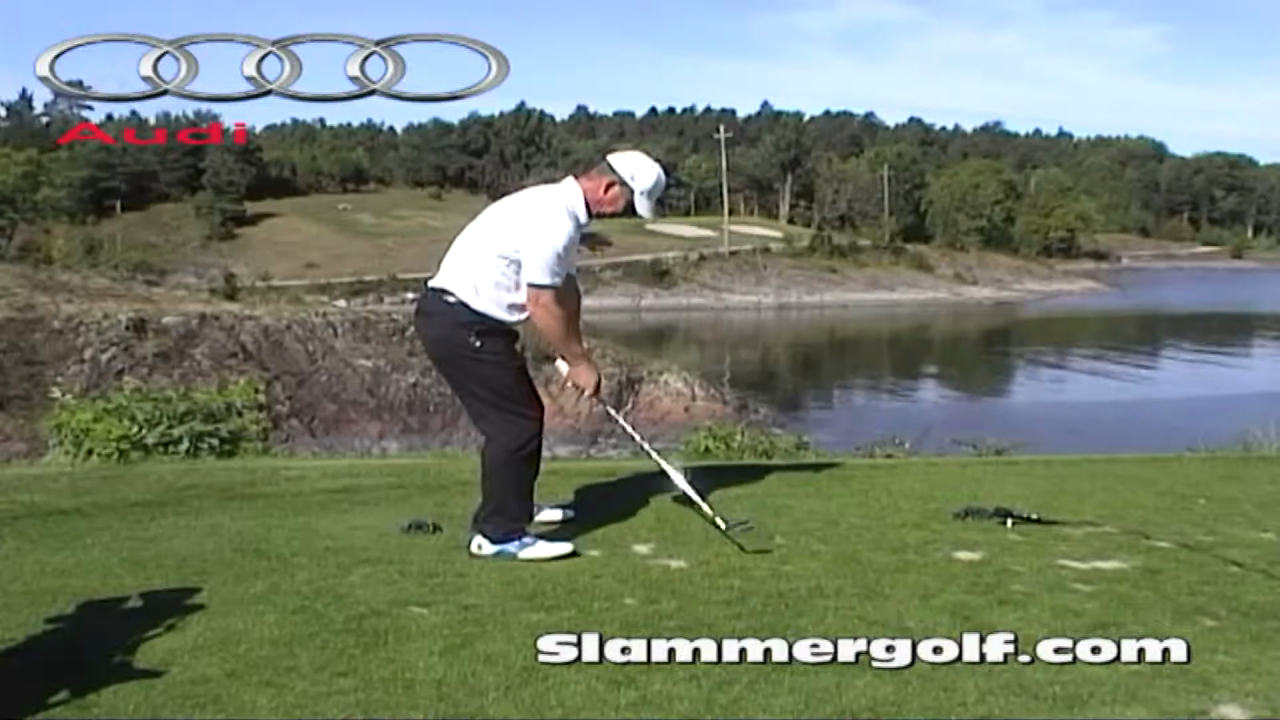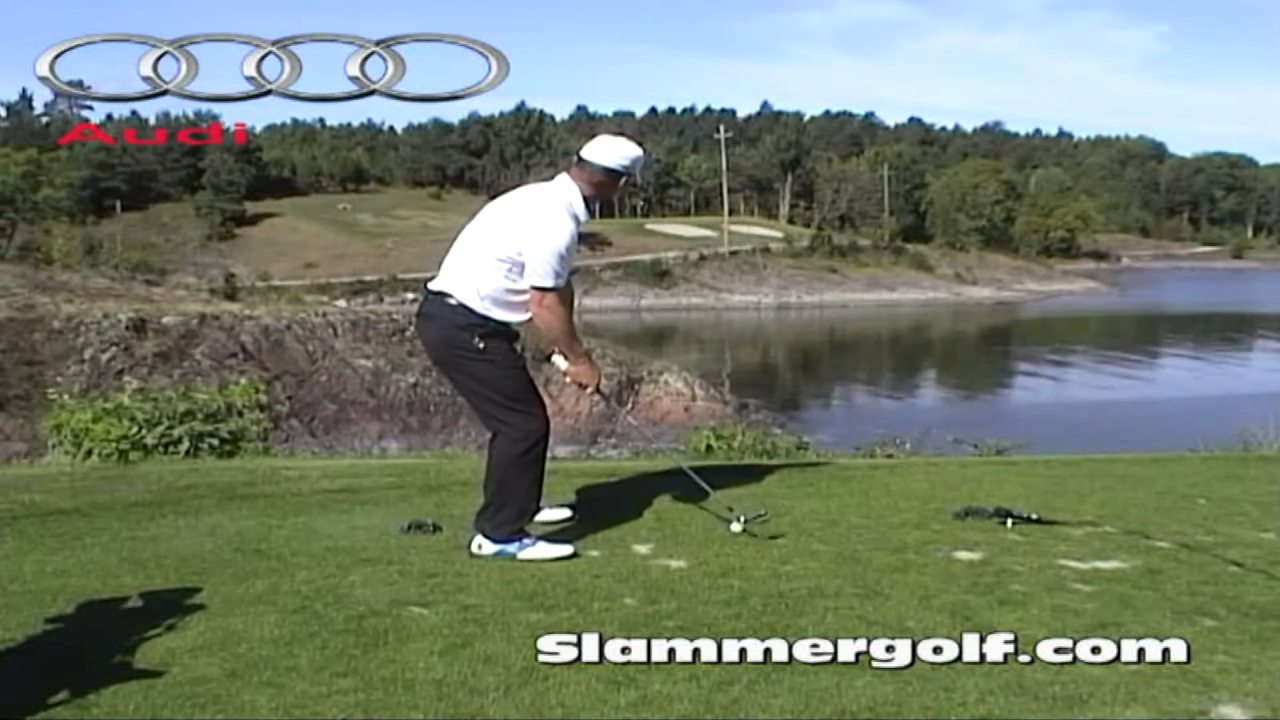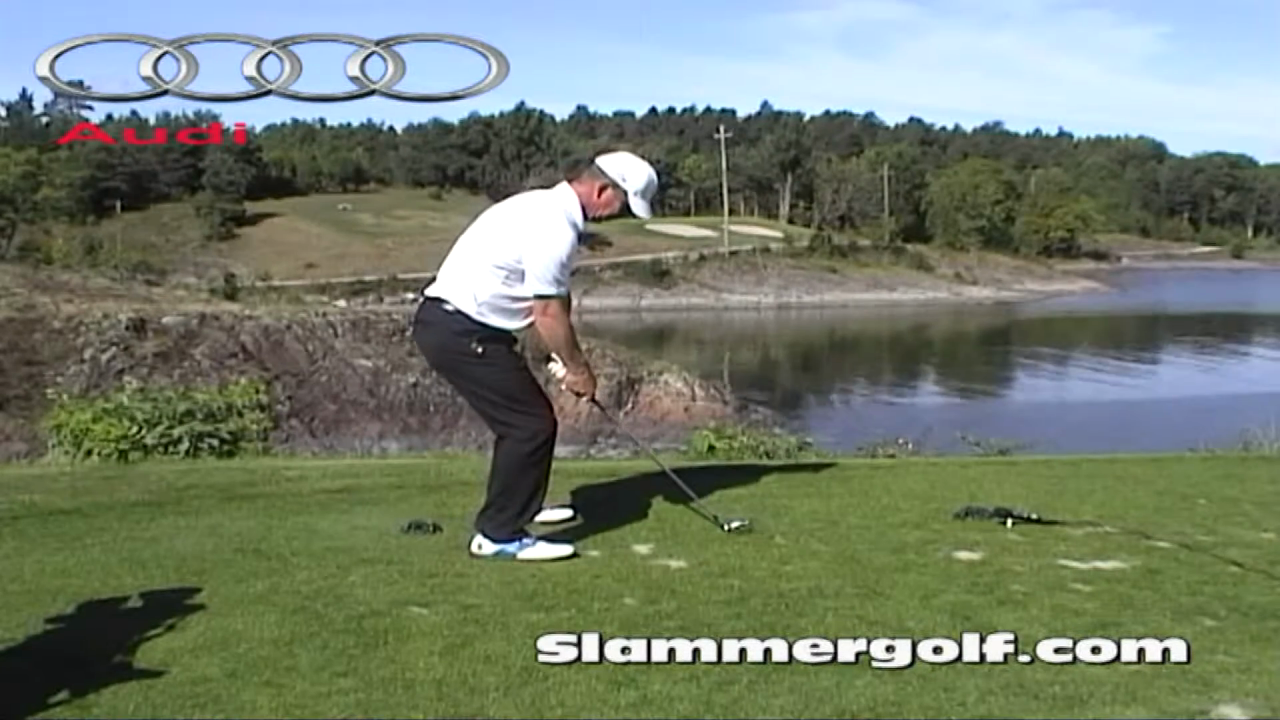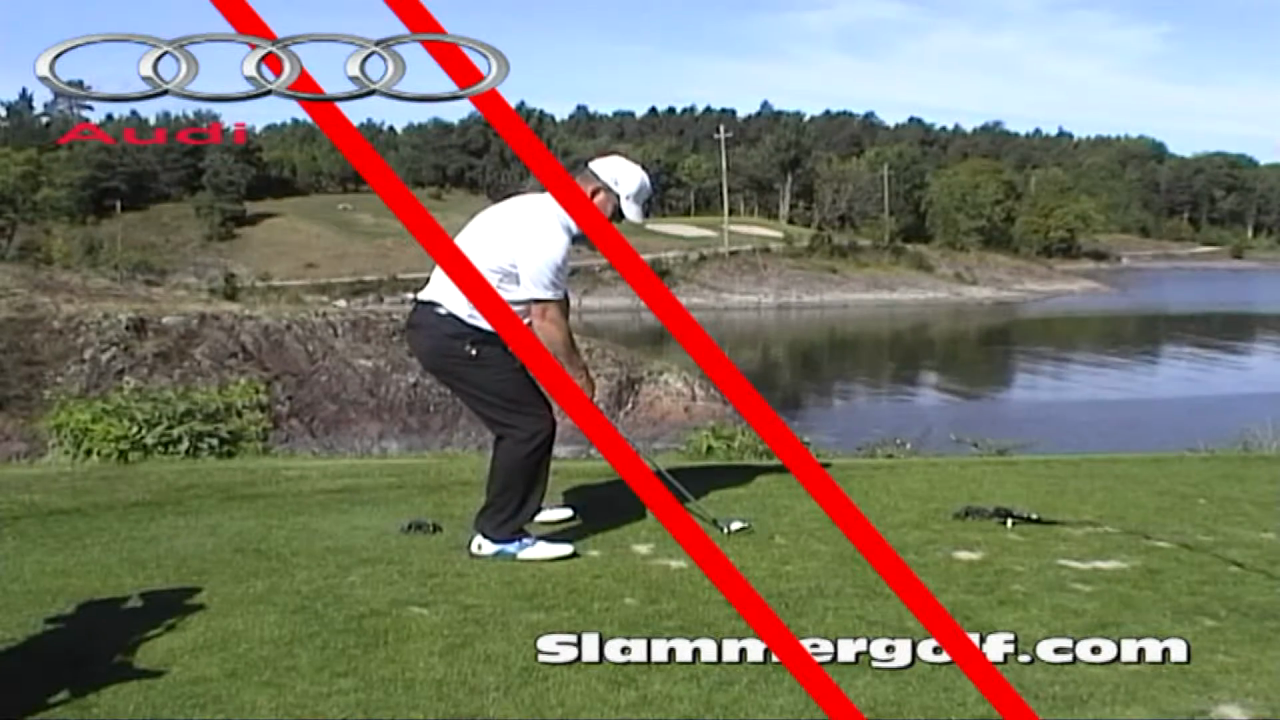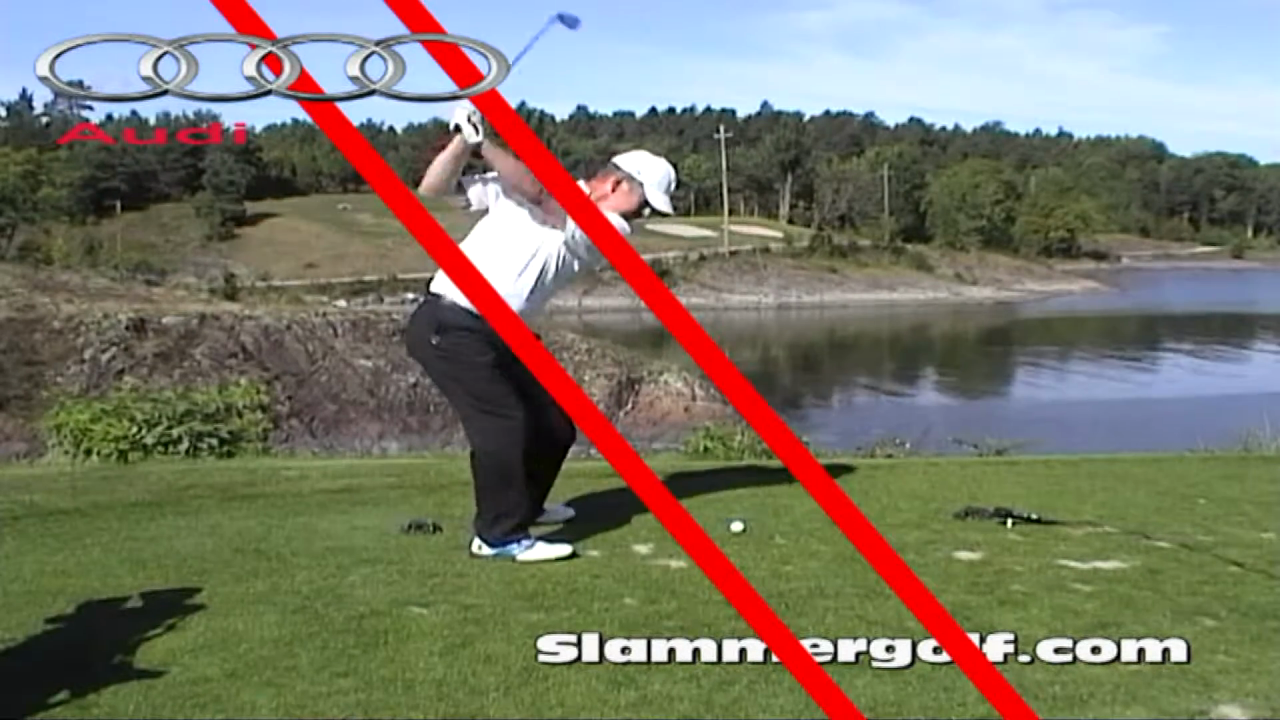
dt=1s
person 1, frame 1
left shoulder: (559, 207)
right shoulder: (554, 219)
left elbow: (564, 289)
right elbow: (542, 305)
left wrist: (575, 354)
right wrist: (579, 362)
left hip: (464, 318)
right hip: (459, 322)
left knee: (522, 414)
right knee: (514, 423)
left ankle: (514, 505)
right ankle: (498, 533)
person 1, frame 2
left shoulder: (549, 200)
right shoulder: (555, 220)
left elbow: (557, 289)
right elbow: (544, 305)
left wrist: (570, 351)
right wrist: (581, 360)
left hip: (461, 318)
right hip: (461, 325)
left knee: (521, 416)
right knee: (522, 424)
left ankle: (516, 504)
right ankle: (498, 534)
person 1, frame 3
left shoulder: (549, 207)
right shoulder: (553, 228)
left elbow: (553, 302)
right elbow: (548, 313)
left wrist: (570, 360)
right wrist: (578, 368)
left hip: (456, 323)
right hip: (458, 330)
left knee: (525, 416)
right knee: (530, 424)
left ankle: (520, 505)
right ankle: (499, 533)
person 1, frame 4
left shoulder: (545, 214)
right shoulder: (547, 233)
left elbow: (553, 306)
right elbow: (546, 318)
left wrist: (571, 365)
right wrist: (577, 373)
left hip: (452, 326)
right hip: (452, 333)
left knee: (525, 415)
right knee: (530, 424)
left ankle: (520, 505)
right ankle: (498, 534)
person 1, frame 5
right shoulder: (529, 175)
left elbow: (537, 197)
right elbow: (431, 190)
left wrist: (483, 142)
right wrist: (463, 139)
left hip: (500, 336)
right hip: (449, 324)
left knee: (555, 421)
right knee: (502, 425)
left ankle: (524, 505)
right ankle: (499, 534)
